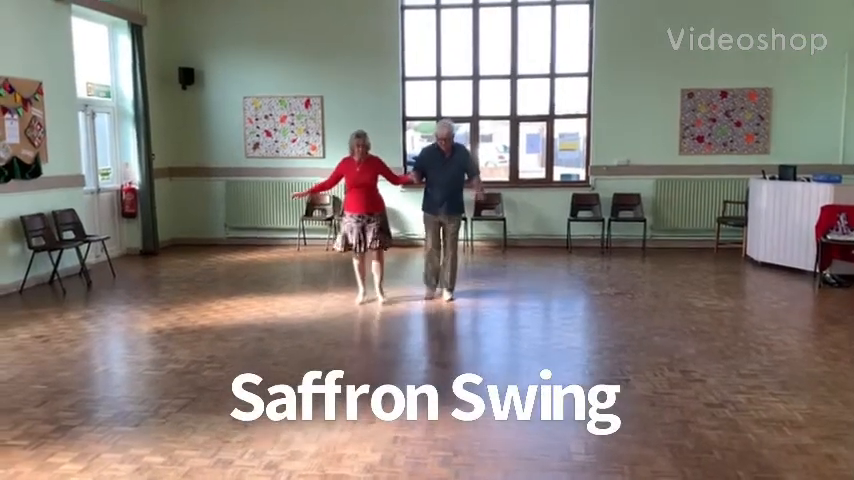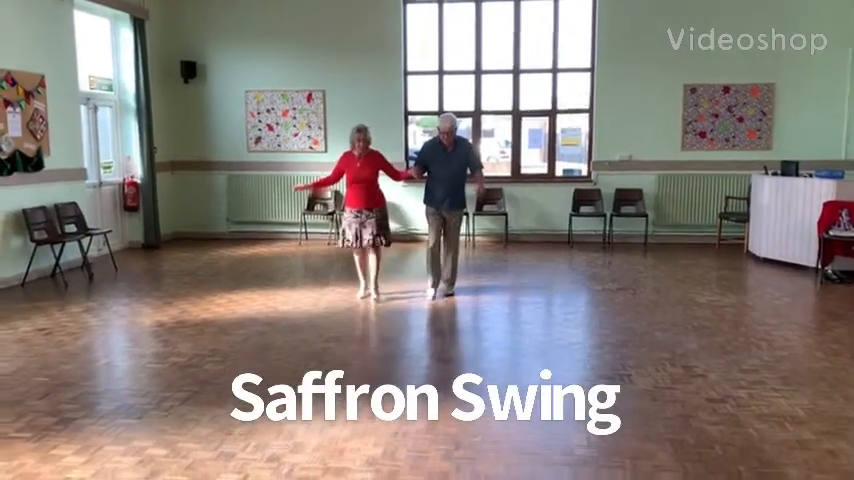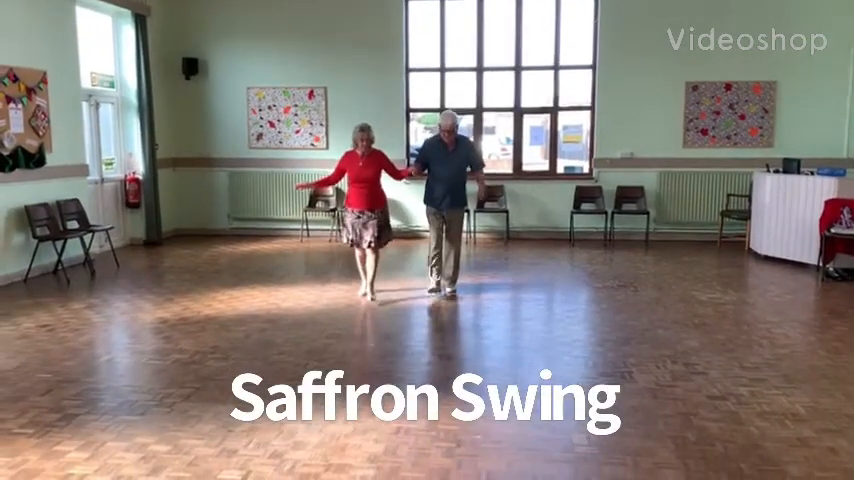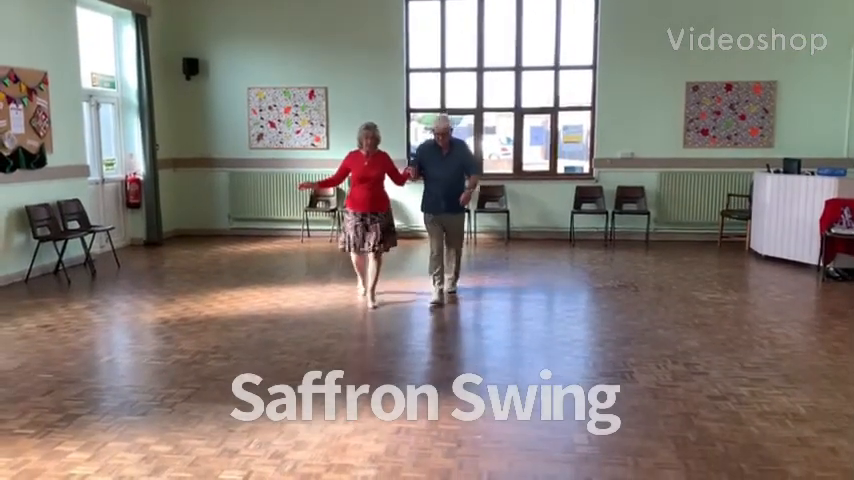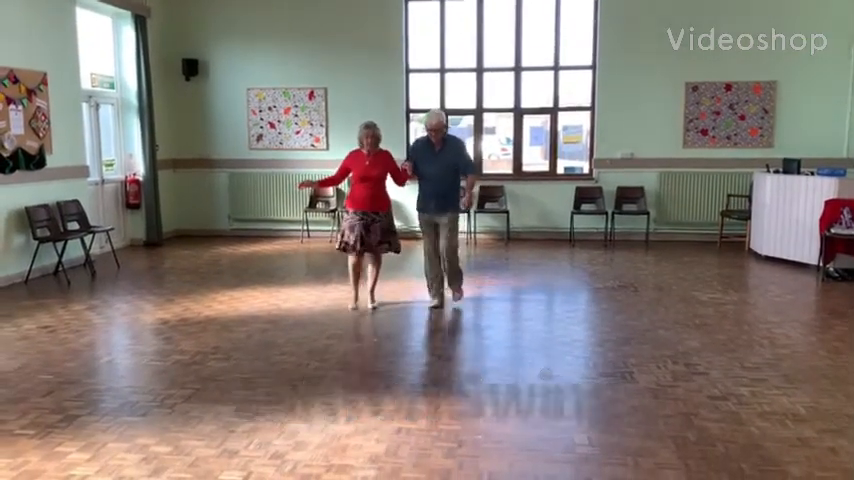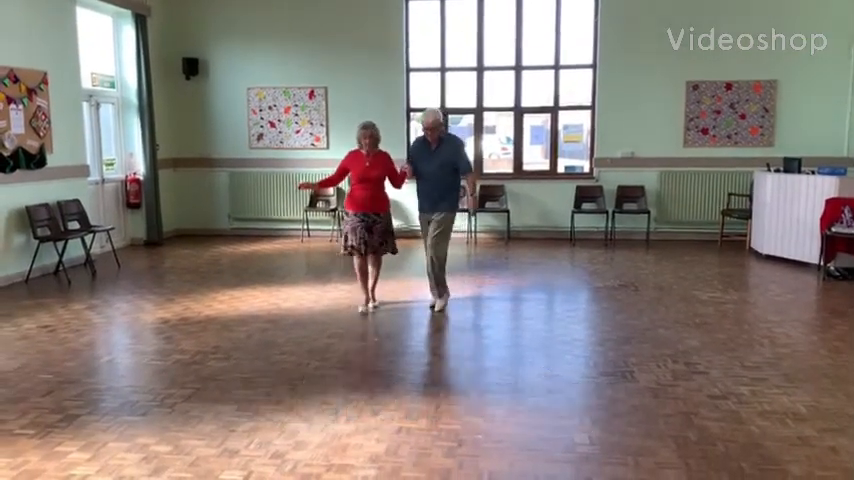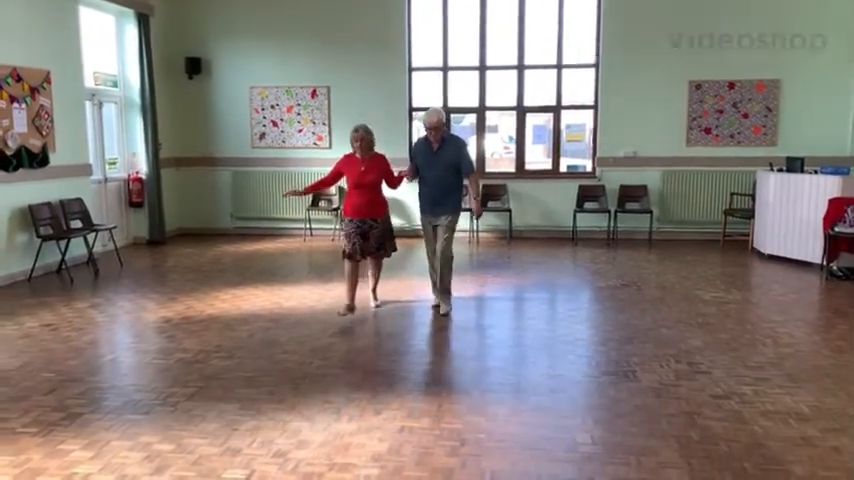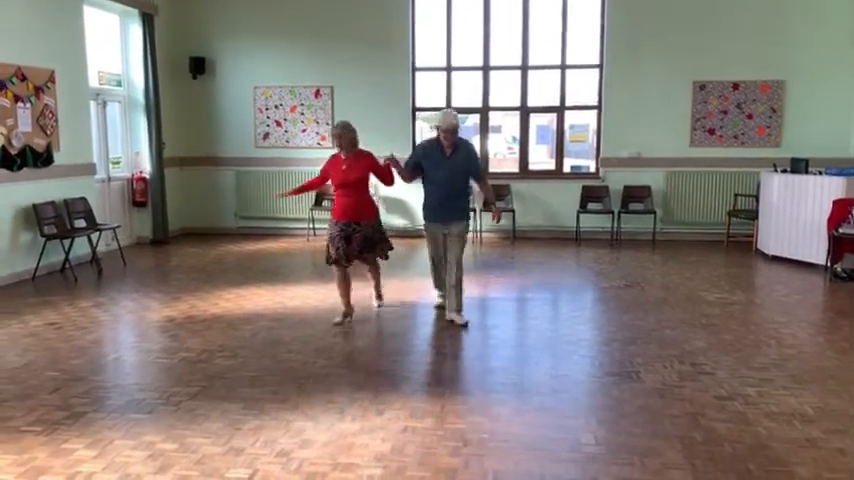
dt=0.3s
person 1, frame 1
left shoulder: (462, 152)
right shoulder: (427, 153)
left elbow: (473, 174)
right elbow: (418, 175)
left wrist: (478, 189)
right wrist: (415, 177)
left hip: (454, 209)
right hip: (432, 209)
left knee: (450, 250)
right knee: (430, 248)
left ankle: (447, 289)
right ankle: (430, 285)
person 1, frame 2
left shoulder: (465, 146)
right shoulder: (429, 146)
left elbow: (476, 168)
right elbow: (420, 168)
left wrist: (480, 183)
right wrist: (416, 171)
left hip: (455, 204)
right hip: (433, 203)
left knee: (452, 245)
right knee: (433, 243)
left ankle: (449, 284)
right ankle: (432, 284)
person 1, frame 3
left shoulder: (466, 145)
right shoulder: (430, 144)
left elbow: (477, 167)
right elbow: (420, 166)
left wrist: (481, 184)
right wrist: (416, 169)
left hip: (456, 203)
right hip: (434, 203)
left knee: (453, 243)
right knee: (435, 242)
left ankle: (450, 283)
right ankle: (435, 280)
person 1, frame 4
left shoulder: (462, 148)
right shoulder: (424, 149)
left elbow: (473, 173)
right elbow: (417, 172)
left wrist: (469, 190)
right wrist: (413, 172)
left hip: (455, 208)
right hip: (431, 208)
left knee: (454, 247)
right knee: (436, 249)
left ankle: (451, 281)
right ankle: (438, 291)
person 1, frame 5
left shoulder: (456, 145)
right shoulder: (418, 146)
left elbow: (469, 172)
right elbow: (412, 173)
left wrist: (468, 193)
right wrist: (408, 169)
left hip: (448, 208)
right hip: (425, 208)
left knee: (447, 248)
right knee: (430, 252)
left ankle: (456, 285)
right ankle: (436, 295)
person 1, frame 6
left shoulder: (454, 144)
right shoulder: (417, 145)
left elbow: (467, 172)
right elbow: (412, 172)
left wrist: (471, 194)
right wrist: (409, 171)
left hip: (445, 207)
right hip: (425, 207)
left knee: (435, 248)
right knee: (431, 250)
left ankle: (441, 293)
right ankle: (436, 293)
person 1, frame 7
left shoulder: (457, 145)
right shoulder: (419, 146)
left elbow: (470, 174)
right elbow: (415, 173)
left wrist: (475, 199)
right wrist: (410, 174)
left hip: (449, 210)
right hip: (427, 210)
left knee: (443, 252)
right knee: (432, 254)
left ankle: (444, 297)
right ankle: (438, 294)
person 1, frame 8
left shoulder: (467, 149)
right shoulder: (424, 149)
left elbow: (481, 179)
right elbow: (409, 176)
left wrist: (492, 203)
right wrist: (397, 166)
left hip: (458, 217)
right hip: (433, 216)
left knee: (454, 262)
right knee: (437, 258)
left ankle: (454, 310)
right ankle: (441, 292)
person 2, frame 1
left shoulder: (375, 162)
right shoulder: (345, 163)
left elbow: (394, 179)
right elbow: (329, 183)
left wrist: (409, 178)
right wrist: (308, 192)
left hip: (374, 213)
right hip: (353, 214)
left knee: (376, 250)
right knee: (357, 253)
left ankle: (378, 289)
right ankle: (361, 290)
person 2, frame 2
left shoulder: (376, 156)
right shoulder: (346, 158)
left elbow: (395, 175)
right elbow: (332, 178)
left wrist: (410, 173)
right wrist: (310, 186)
left hip: (374, 208)
right hip: (353, 209)
left knee: (373, 246)
right knee: (358, 248)
left ankle: (374, 285)
right ankle: (363, 284)
person 2, frame 3
left shoulder: (379, 156)
right shoulder: (348, 157)
left elbow: (396, 174)
right elbow: (333, 178)
left wrist: (409, 171)
right wrist: (312, 185)
left hip: (375, 208)
right hip: (354, 208)
left knee: (372, 247)
right knee: (358, 246)
left ankle: (370, 287)
right ankle: (364, 281)
person 2, frame 4
left shoulder: (383, 157)
right shoulder: (352, 157)
left elbow: (398, 180)
right elbow: (336, 179)
left wrist: (408, 172)
right wrist: (315, 185)
left hip: (378, 211)
right hip: (355, 211)
left knee: (375, 251)
right knee: (355, 250)
left ankle: (371, 292)
right ankle: (361, 281)
person 2, frame 5
left shoulder: (385, 156)
right shoulder: (353, 156)
left elbow: (400, 181)
right elbow: (337, 178)
left wrist: (406, 170)
right wrist: (316, 183)
left hip: (380, 211)
right hip: (356, 210)
left knee: (375, 253)
right knee: (354, 253)
left ankle: (371, 293)
right ankle: (355, 295)
person 2, frame 6
left shoulder: (384, 158)
right shoulder: (352, 157)
left elbow: (397, 183)
right elbow: (335, 178)
left wrist: (404, 172)
right wrist: (315, 185)
left hip: (379, 212)
right hip: (356, 212)
left knee: (376, 254)
right knee: (359, 254)
left ankle: (372, 292)
right ankle: (365, 297)
person 2, frame 7
left shoulder: (380, 160)
right shoulder: (346, 161)
left elbow: (393, 183)
right elbow: (328, 181)
left wrist: (402, 176)
right wrist: (304, 191)
left hip: (377, 216)
right hip: (353, 217)
left knee: (376, 256)
right knee: (351, 258)
left ankle: (373, 292)
right ankle: (349, 303)
person 2, frame 8
left shoulder: (366, 157)
right shoulder: (333, 161)
left elbow: (388, 182)
right elbow: (318, 181)
left wrist: (387, 166)
right wrist: (293, 191)
left hip: (365, 218)
right hip: (340, 219)
left knee: (369, 259)
right knee: (339, 264)
left ankle: (377, 290)
right ankle: (346, 309)
